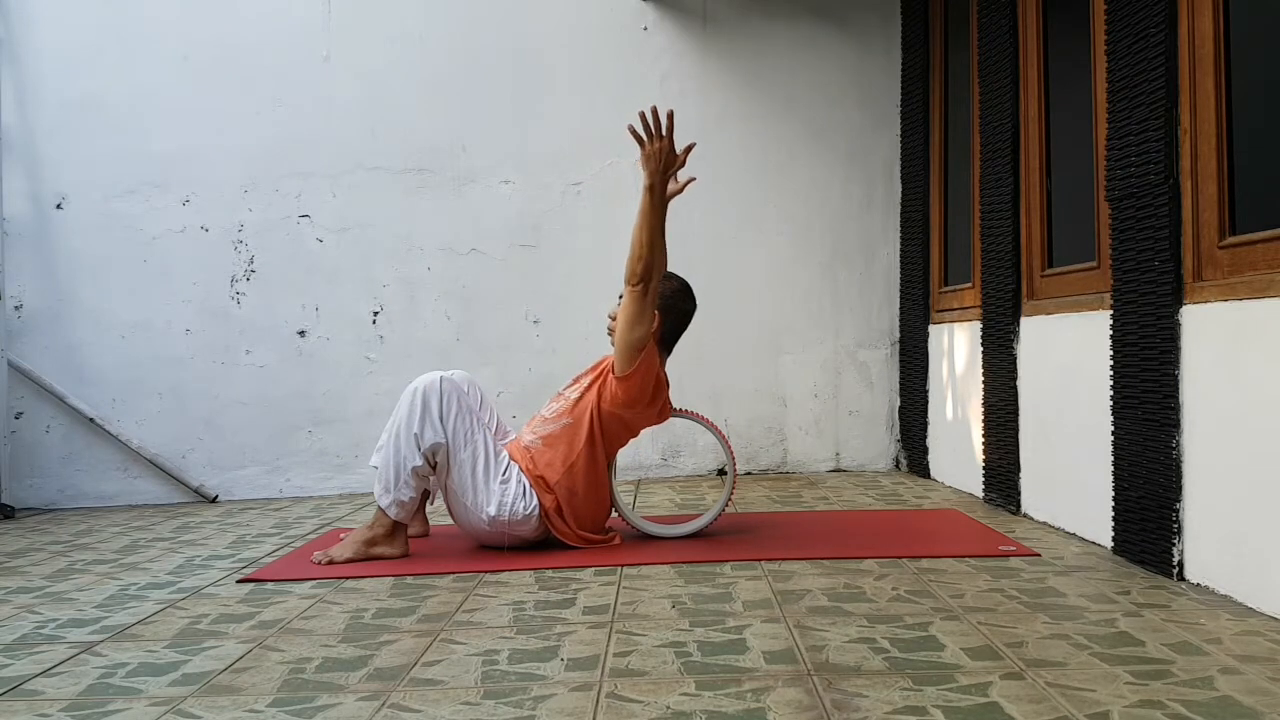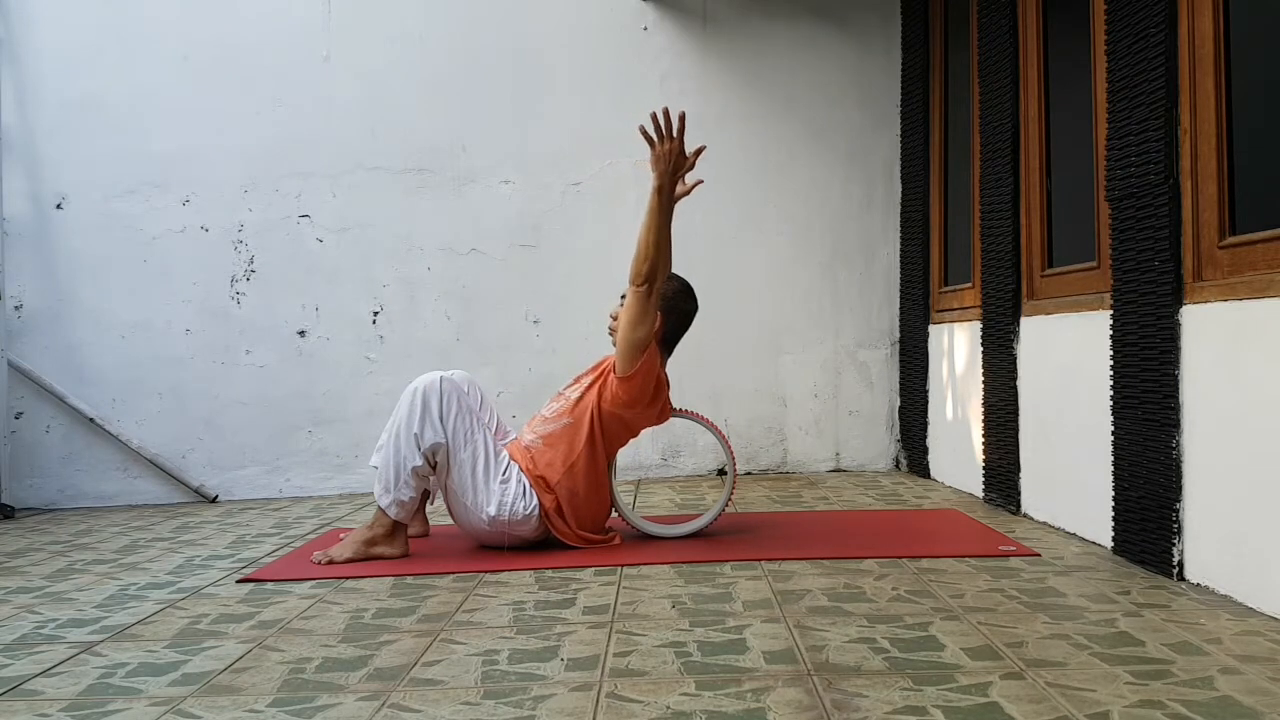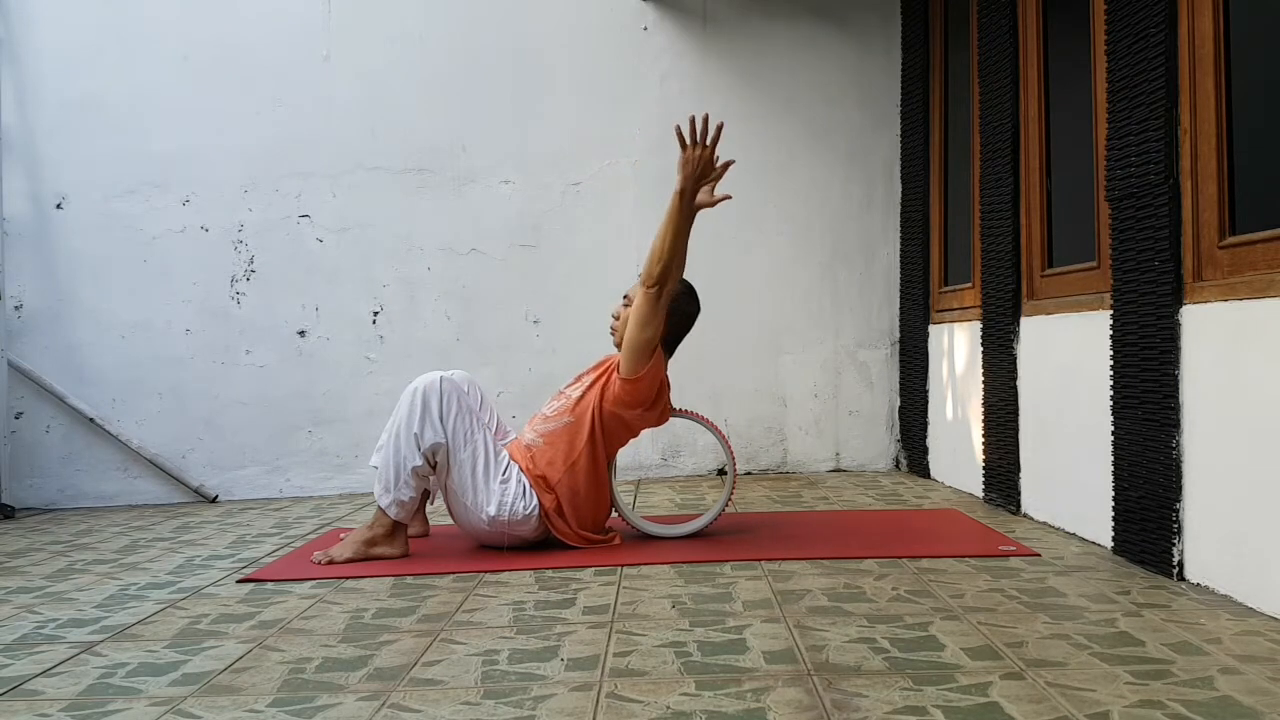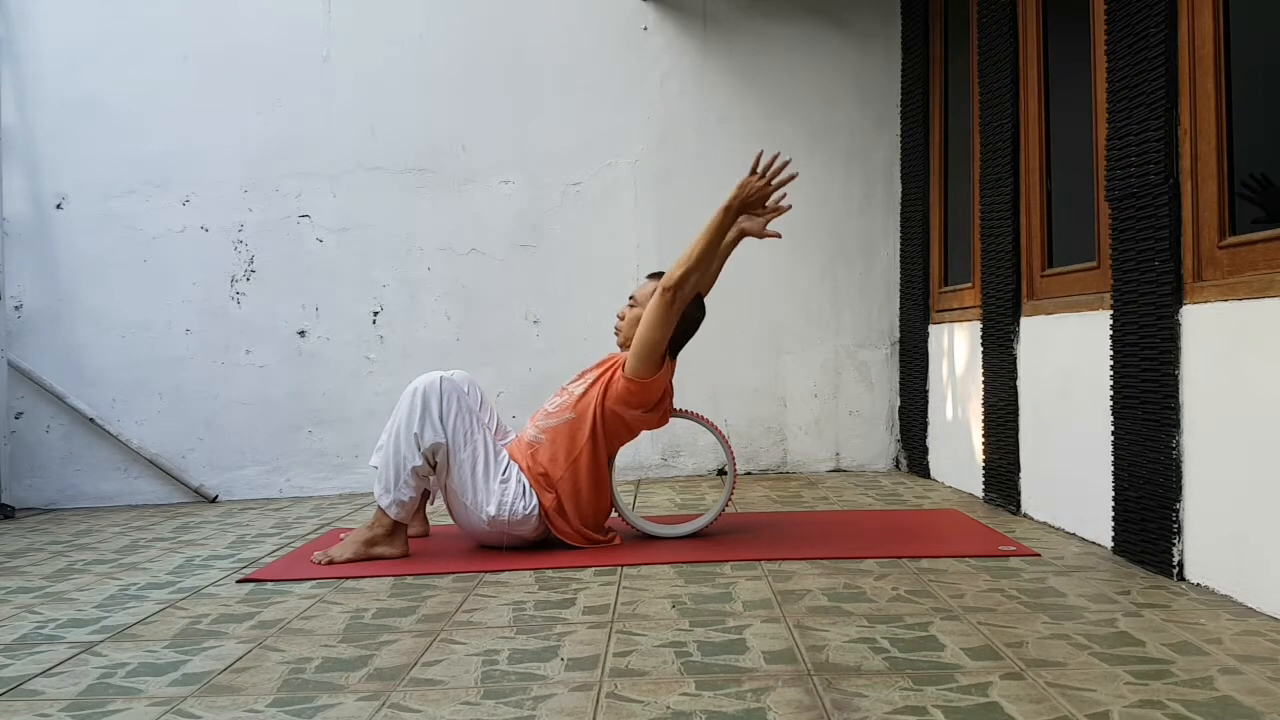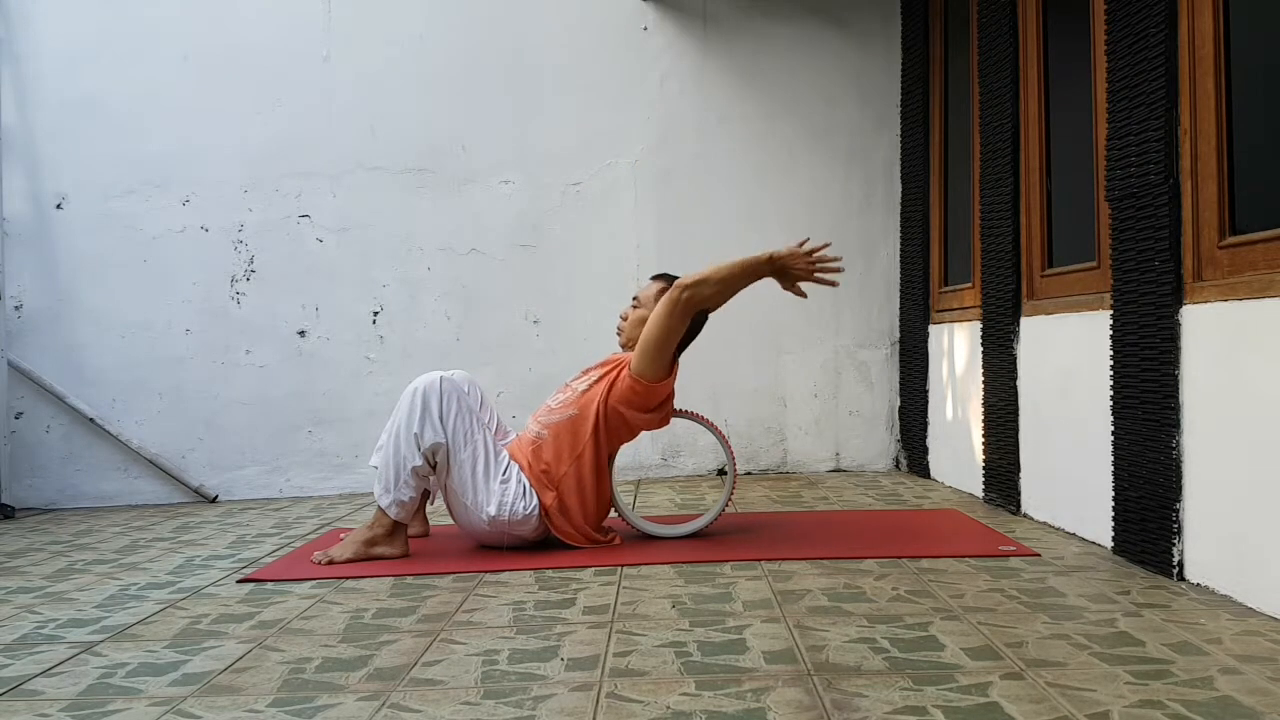
dt=0.4s
person 1, frame 1
left shoulder: (640, 376)
right shoulder: (638, 377)
left elbow: (640, 281)
right elbow: (650, 285)
left wrist: (652, 189)
right wrist: (660, 200)
left hip: (516, 506)
right hip: (518, 480)
left knee: (435, 391)
right knee: (456, 386)
left ankle: (386, 529)
right ankle: (410, 511)
person 1, frame 2
left shoulder: (640, 377)
right shoulder: (639, 376)
left elbow: (645, 282)
right elbow: (654, 287)
left wrist: (661, 190)
right wrist: (668, 199)
left hip: (517, 507)
right hip: (517, 483)
left knee: (434, 391)
right knee: (457, 387)
left ankle: (385, 530)
right ankle: (411, 511)
person 1, frame 3
left shoulder: (642, 379)
right shoulder: (636, 375)
left elbow: (656, 284)
right elbow: (667, 290)
left wrist: (684, 193)
right wrist: (690, 211)
left hip: (515, 508)
right hip: (516, 487)
left knee: (435, 391)
right knee: (457, 386)
left ankle: (386, 530)
right ankle: (411, 512)
person 1, frame 4
left shoulder: (643, 380)
right shoulder: (631, 374)
left elbow: (675, 289)
right elbow: (686, 295)
left wrist: (733, 211)
right wrist: (736, 232)
left hip: (514, 508)
right hip: (517, 489)
left knee: (433, 392)
right knee: (455, 388)
left ankle: (388, 532)
right ankle: (412, 511)
person 1, frame 5
left shoulder: (643, 382)
right shoulder: (629, 373)
left elbow: (684, 294)
right elbow: (694, 302)
left wrist: (772, 263)
right wrist: (772, 267)
left hip: (514, 505)
right hip: (518, 483)
left knee: (434, 391)
right knee: (455, 391)
left ankle: (385, 530)
right ankle: (410, 511)
